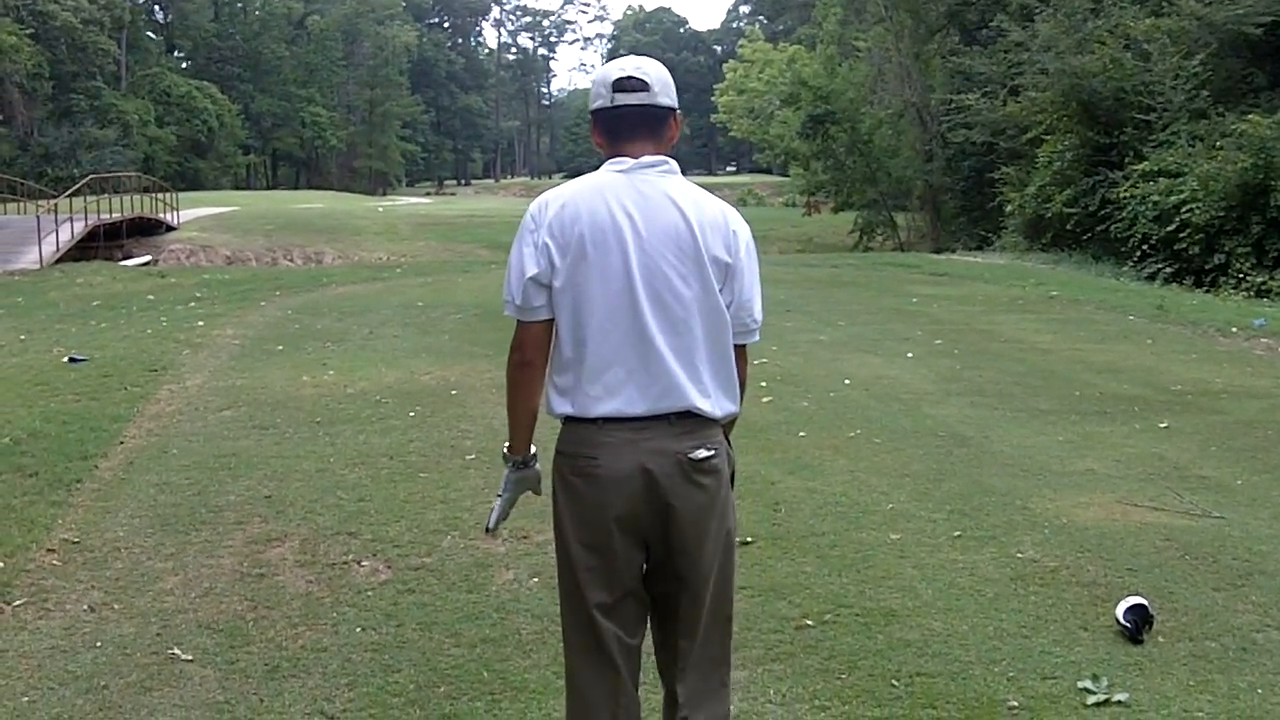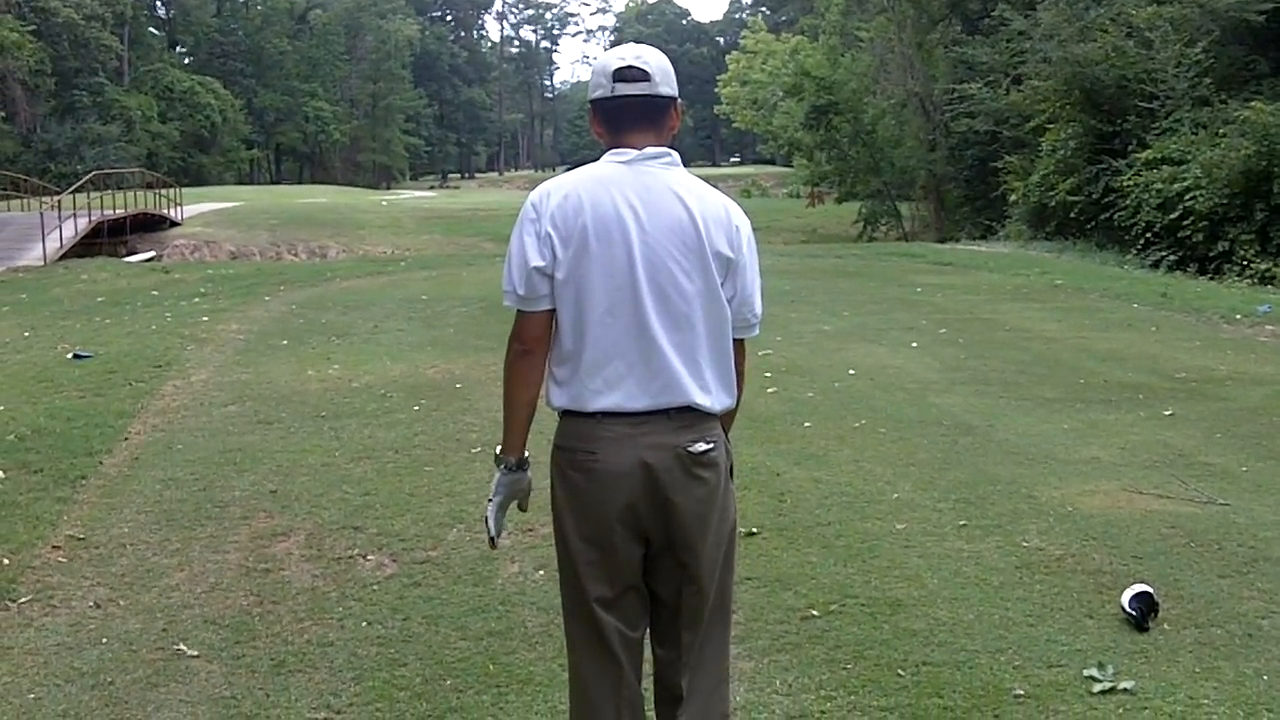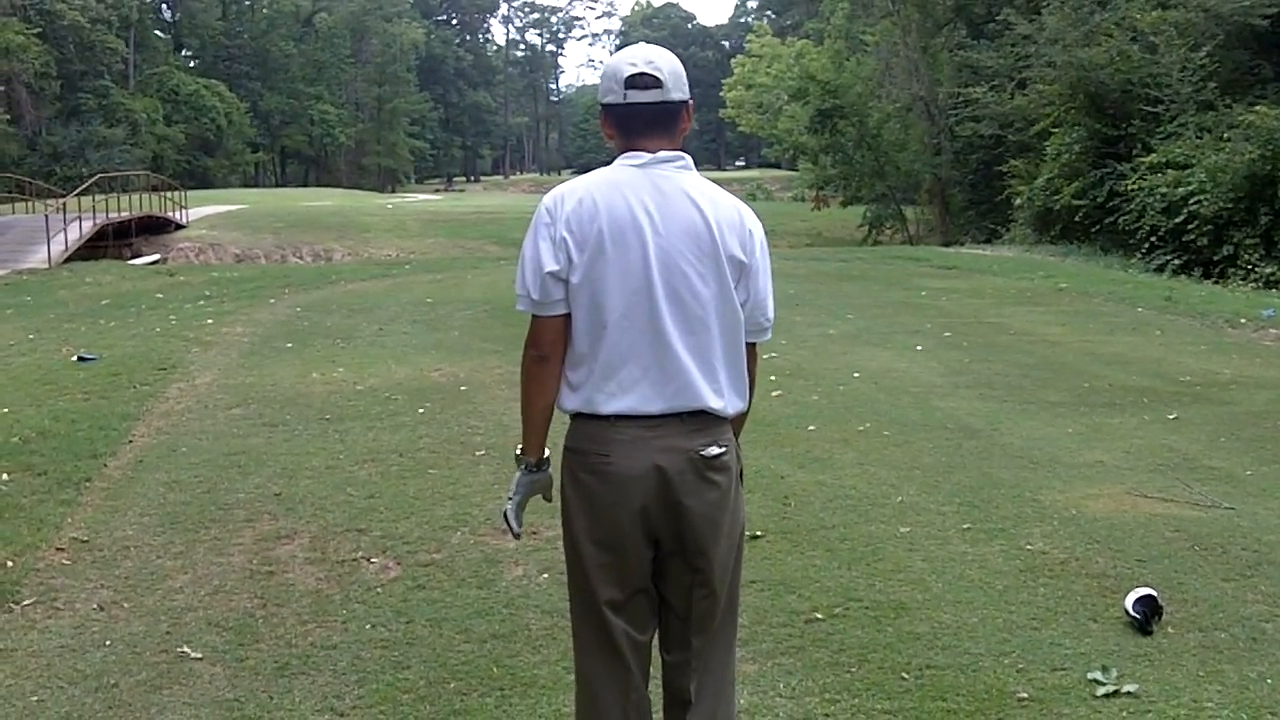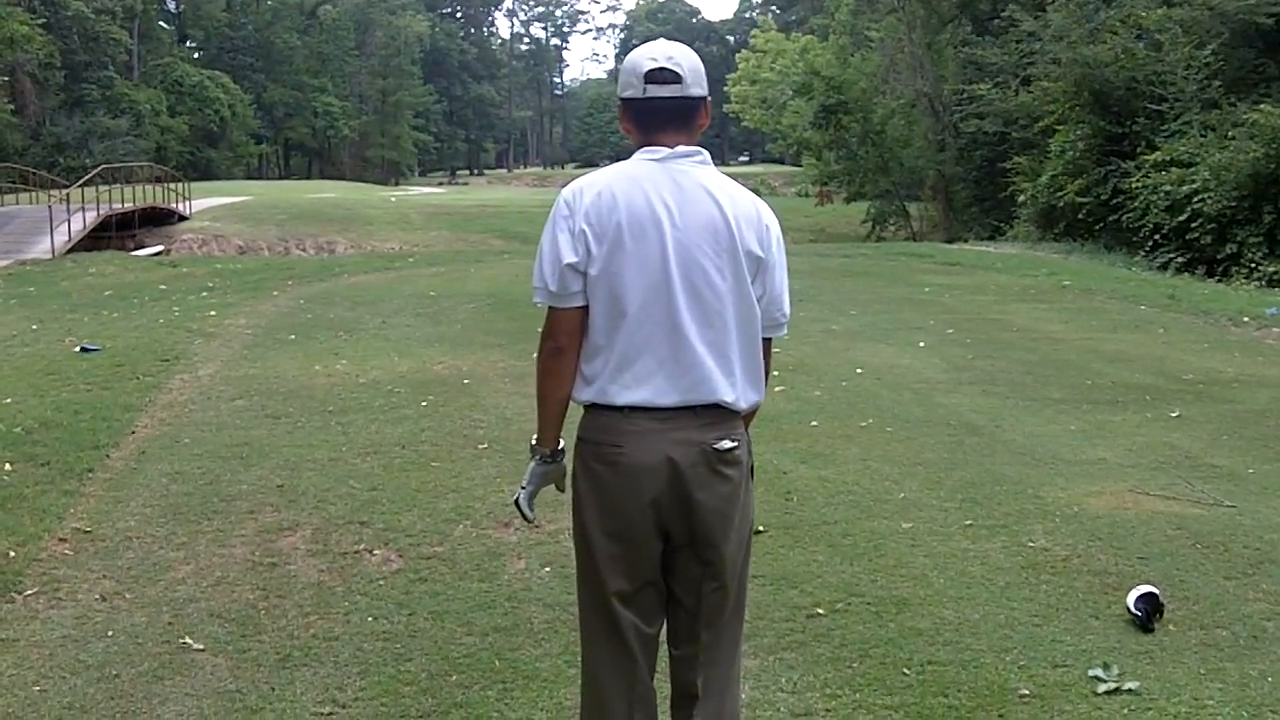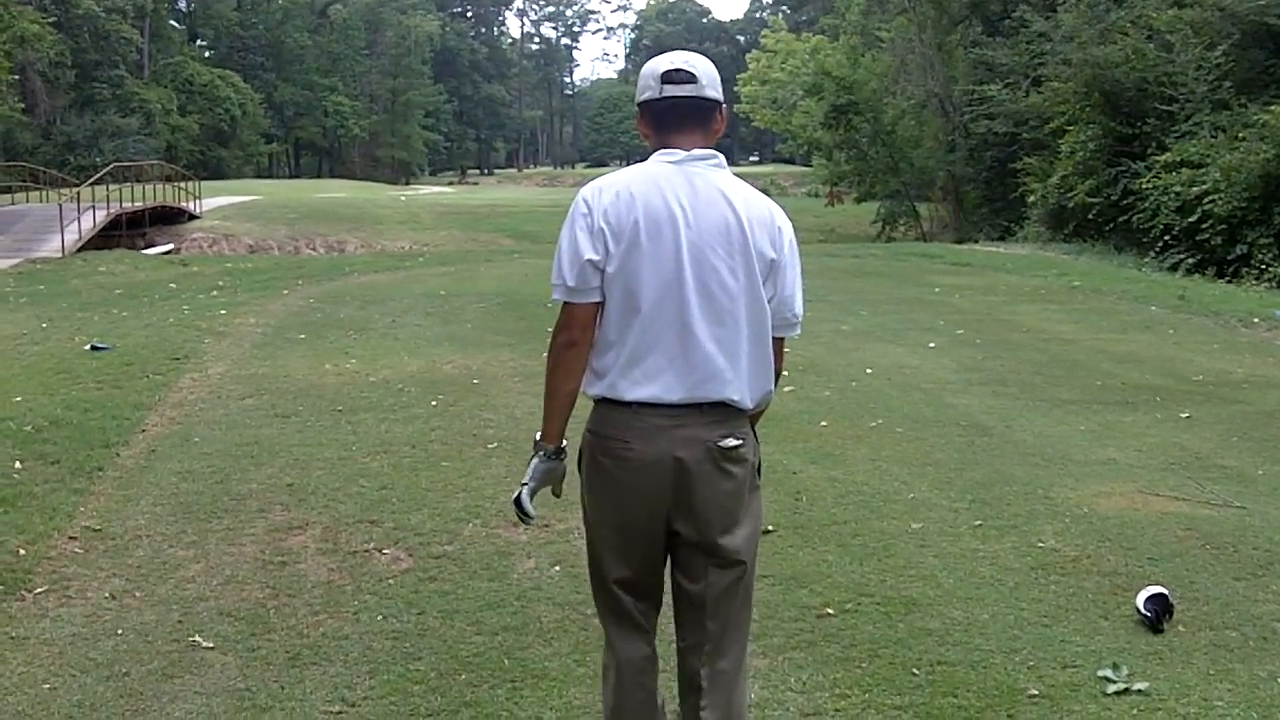
dt=0.4s
person 1, frame 1
left shoulder: (553, 213)
right shoulder: (720, 219)
left elbow: (529, 351)
right elbow: (737, 356)
left wrist: (519, 455)
left hip: (593, 455)
right hip: (693, 453)
left knee: (601, 650)
right knee: (696, 651)
person 1, frame 2
left shoulder: (553, 203)
right shoulder: (722, 213)
left elbow: (529, 342)
right elbow: (735, 352)
left wrist: (511, 457)
left hip: (592, 449)
right hip: (692, 448)
left knee: (603, 643)
right knee: (693, 643)
person 1, frame 3
left shoulder: (567, 207)
right shoulder: (733, 214)
left elbow: (546, 347)
right elbow: (747, 353)
left wrist: (532, 459)
left hip: (603, 452)
right hip: (703, 452)
left knee: (611, 644)
right knee: (701, 646)
person 1, frame 4
left shoulder: (586, 200)
right shoulder: (750, 211)
left elbow: (562, 339)
right elbow: (761, 347)
left wrist: (546, 448)
left hip: (615, 444)
right hip: (714, 446)
left knee: (617, 639)
right knee: (709, 641)
person 1, frame 5
left shoulder: (604, 199)
right shoulder: (764, 214)
left elbow: (574, 335)
right elbow: (773, 352)
left wrist: (549, 445)
left hip: (623, 439)
right hip: (721, 444)
left knee: (628, 627)
right knee: (716, 640)
